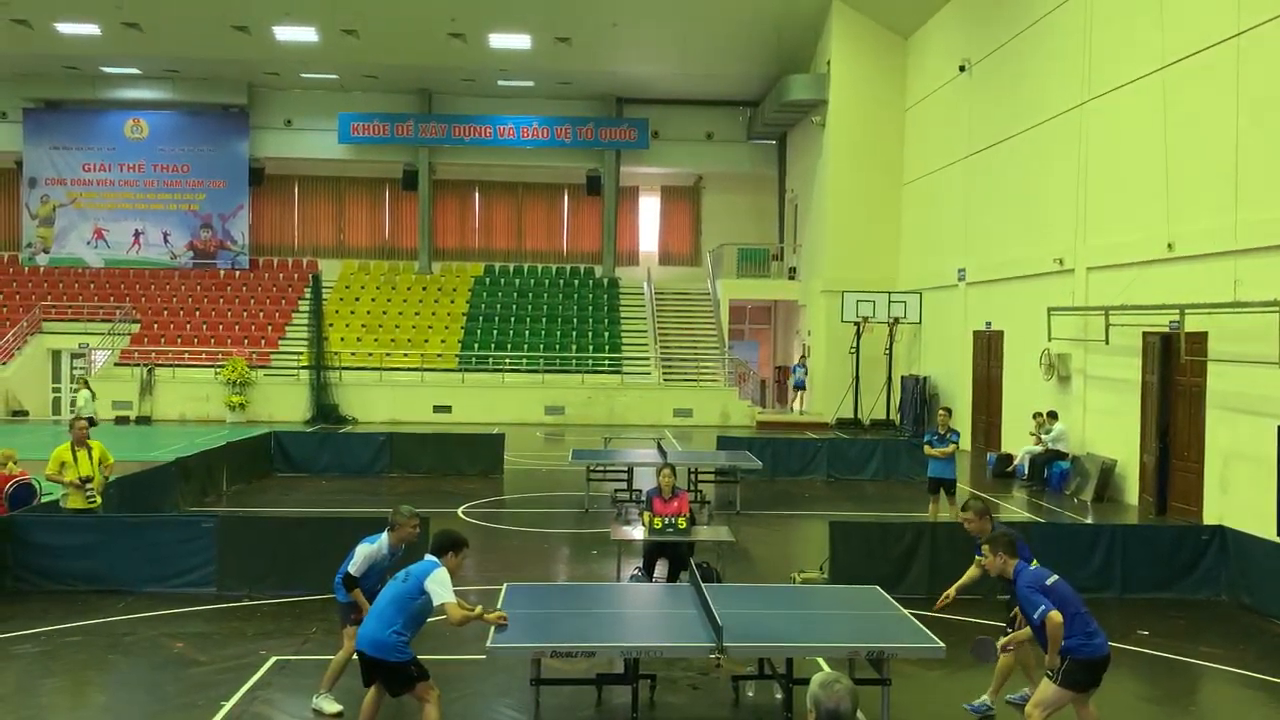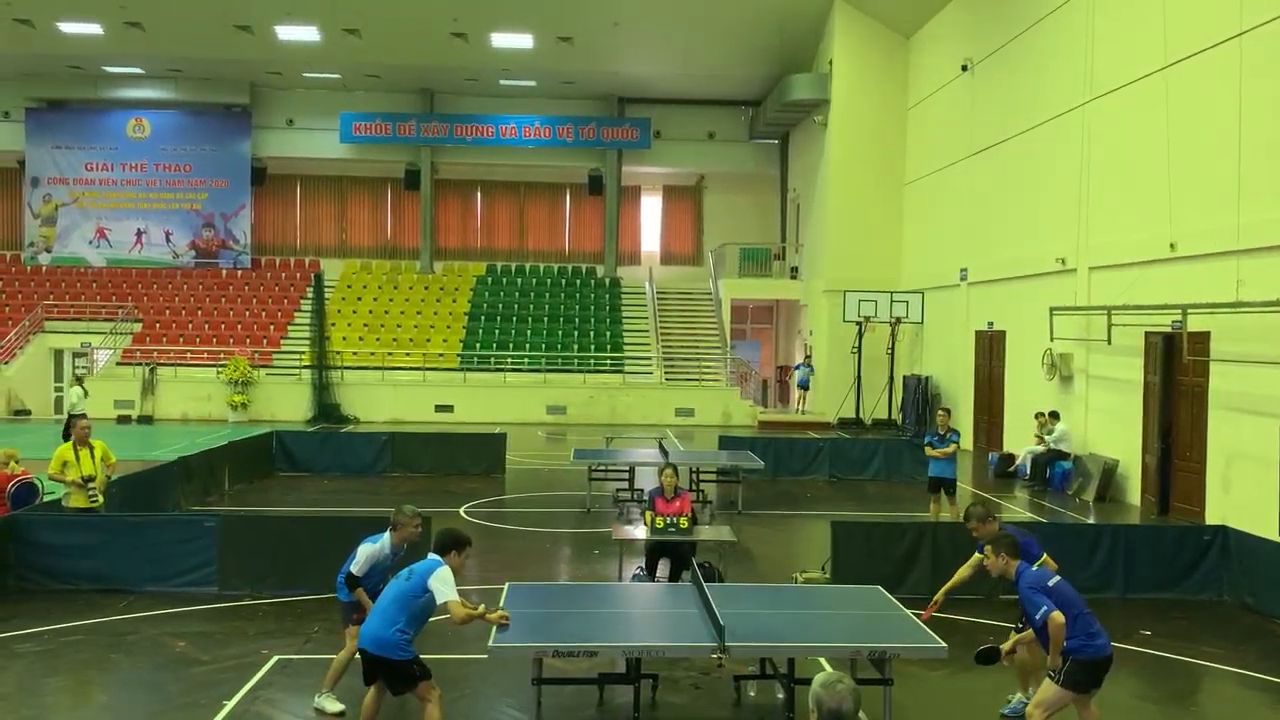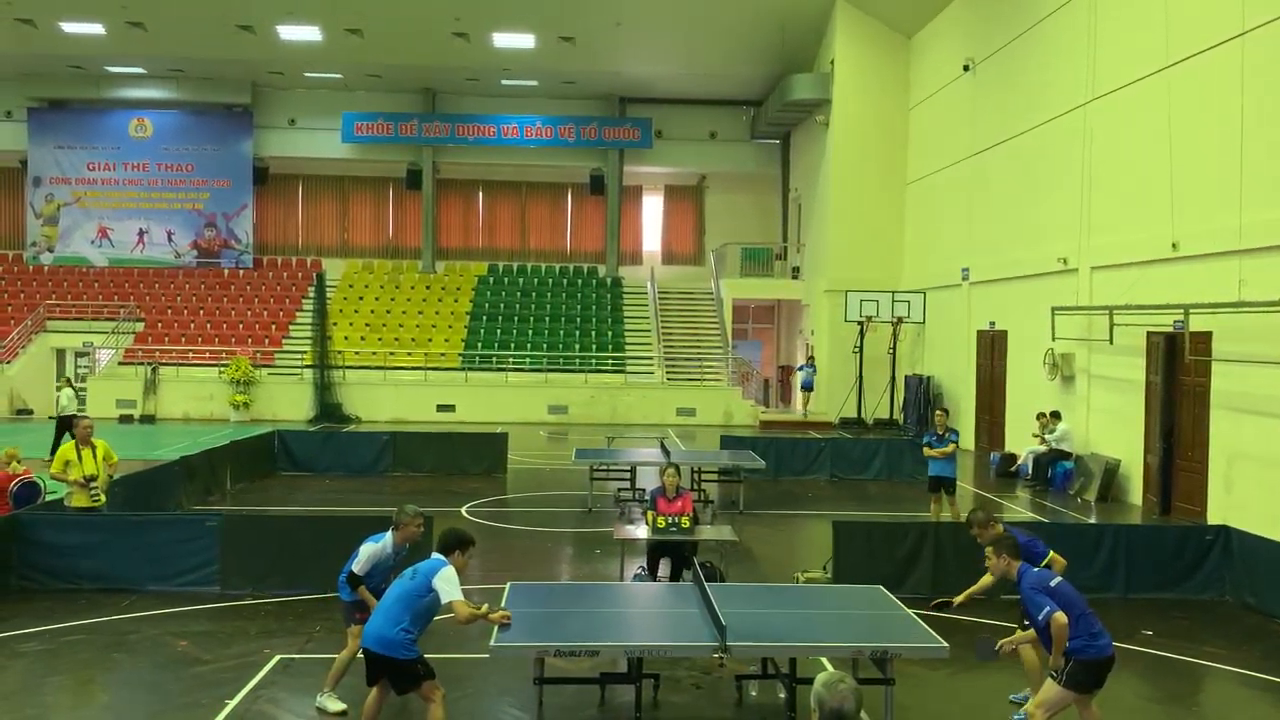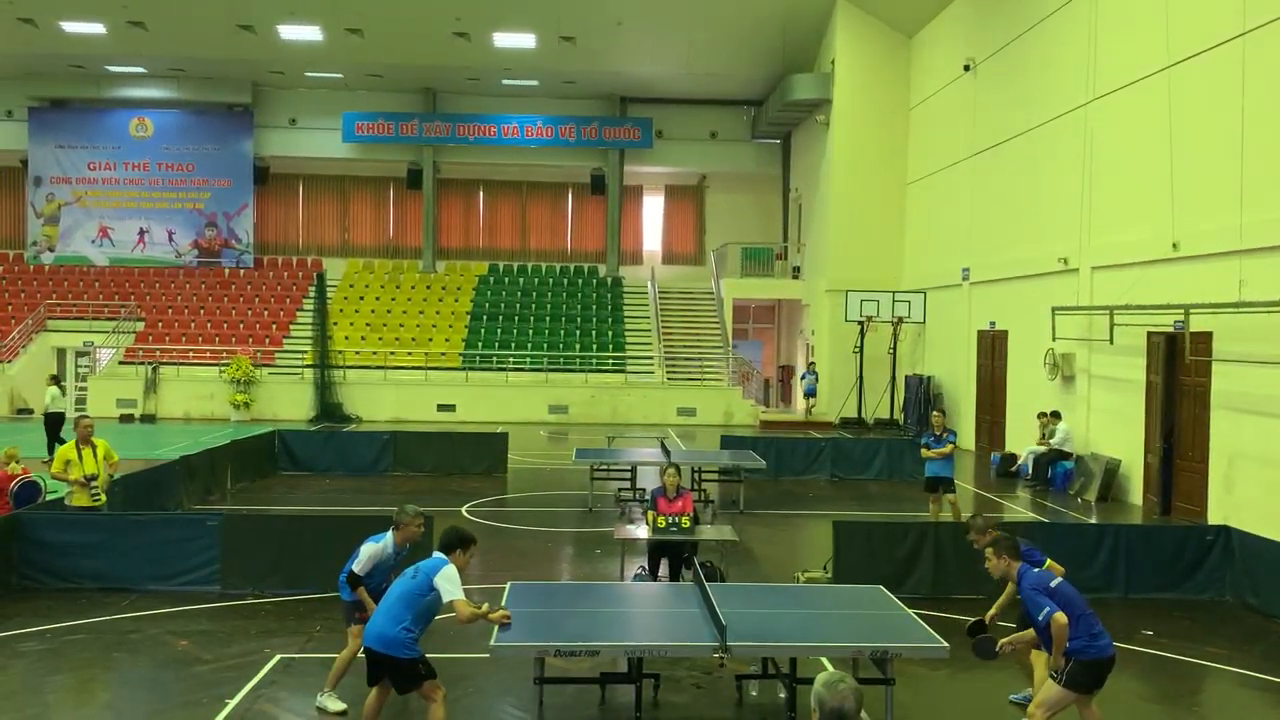
dt=0.2s
person 1, frame 1
left shoulder: (398, 545)
right shoulder: (371, 547)
right elbow: (349, 580)
right wrist: (366, 608)
left hip: (372, 591)
right hip: (350, 594)
right knee: (351, 646)
right ankle: (321, 696)
person 1, frame 2
left shoulder: (400, 545)
right shoulder: (373, 547)
right elbow: (351, 580)
right wrist: (369, 607)
left hip: (374, 591)
right hip: (352, 594)
right knee: (354, 646)
right ankle: (323, 695)
person 1, frame 3
left shoulder: (402, 545)
right shoulder: (375, 547)
right elbow: (353, 579)
right wrist: (372, 604)
left hip: (376, 590)
right hip: (354, 593)
right knee: (356, 644)
right ankle: (325, 695)
person 1, frame 4
left shoulder: (403, 545)
right shoulder: (375, 547)
right elbow: (353, 579)
right wrist: (370, 606)
left hip: (377, 590)
right hip: (355, 593)
right knee: (356, 644)
right ankle: (326, 694)
person 2, frame 1
right shoulder: (983, 539)
right elbow: (977, 567)
right wrist: (955, 588)
right knee: (1018, 643)
left ankle: (988, 700)
right ankle: (1034, 691)
person 2, frame 2
left shoulder: (1018, 540)
right shoulder: (990, 540)
left elbow: (1051, 567)
right elbow: (970, 567)
right wrist: (944, 590)
left ankle: (1023, 696)
right ankle: (1037, 691)
person 2, frame 3
left shoulder: (1023, 542)
left elbow: (1060, 564)
right elbow: (993, 575)
right wrist: (966, 595)
left knee: (1024, 643)
right knee: (1028, 642)
right ankle: (1035, 691)
person 2, frame 4
left shoulder: (1019, 551)
left elbow: (1059, 571)
right elbow: (1015, 583)
right wrist: (996, 608)
left knee: (1038, 658)
right ankle: (1034, 692)
person 3, frame 1
left shoulder: (418, 569)
right shoulder: (437, 571)
left elbow: (451, 601)
right elbow: (455, 618)
left wrist: (486, 617)
right wrist: (477, 614)
left hip: (364, 640)
right hip: (388, 646)
left knee: (379, 687)
right knee: (430, 697)
person 3, frame 2
left shoulder: (421, 567)
right shoulder: (440, 570)
left elbow: (454, 601)
right elbow: (458, 616)
left wrist: (488, 617)
right wrist: (479, 613)
left hip: (367, 639)
right hip: (391, 644)
left knee: (379, 686)
right knee: (431, 697)
person 3, frame 3
left shoulder: (424, 567)
right shoulder: (444, 569)
left elbow: (457, 602)
right elbow: (463, 616)
left wrist: (490, 617)
right wrist: (483, 613)
left hip: (371, 638)
right hip: (395, 644)
left knee: (382, 687)
right knee: (435, 697)
person 3, frame 4
left shoulder: (425, 566)
right shoulder: (446, 568)
left elbow: (459, 602)
right elbow: (464, 615)
left wrist: (490, 617)
right wrist: (483, 612)
left hip: (372, 637)
right hip: (397, 643)
left knee: (382, 688)
right knee: (436, 696)
person 4, frame 1
left shoulder: (1025, 584)
right shoulder: (1035, 572)
left elbow: (1055, 620)
left wrist: (1052, 657)
right wrist: (1012, 638)
left hip: (1079, 655)
right hip: (1096, 650)
right knee: (1081, 703)
person 4, frame 2
left shoulder: (1026, 585)
right shoulder: (1037, 573)
left elbow: (1057, 621)
left wrist: (1054, 657)
right wrist: (1016, 641)
left hip: (1082, 656)
right hip: (1098, 651)
right knee: (1082, 703)
person 4, frame 3
left shoulder: (1028, 585)
right shoulder: (1038, 574)
left elbow: (1060, 621)
left wrist: (1056, 657)
right wrist: (1015, 640)
left hip: (1084, 656)
right hip: (1100, 651)
right knee: (1083, 702)
person 4, frame 4
left shoulder: (1029, 586)
right shoulder: (1037, 575)
left elbow: (1060, 621)
left wrist: (1057, 658)
right wrist: (1013, 639)
left hip: (1084, 656)
right hip: (1101, 651)
right knee: (1083, 703)
